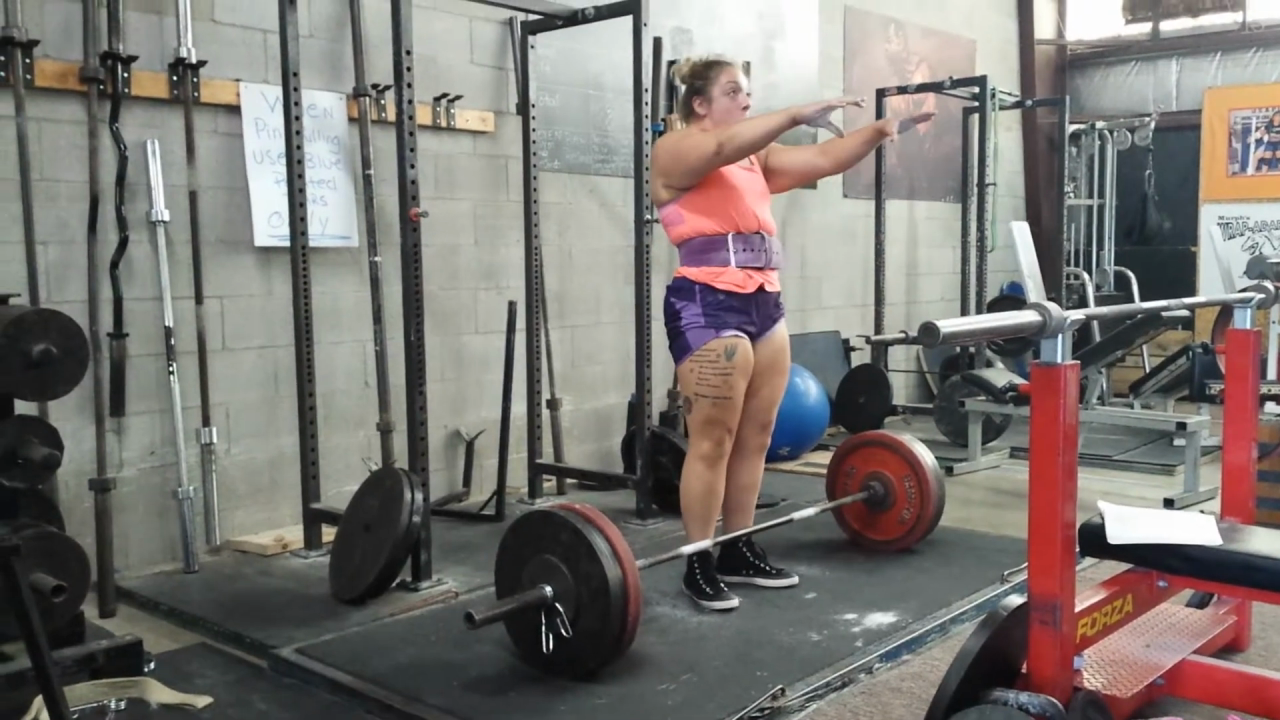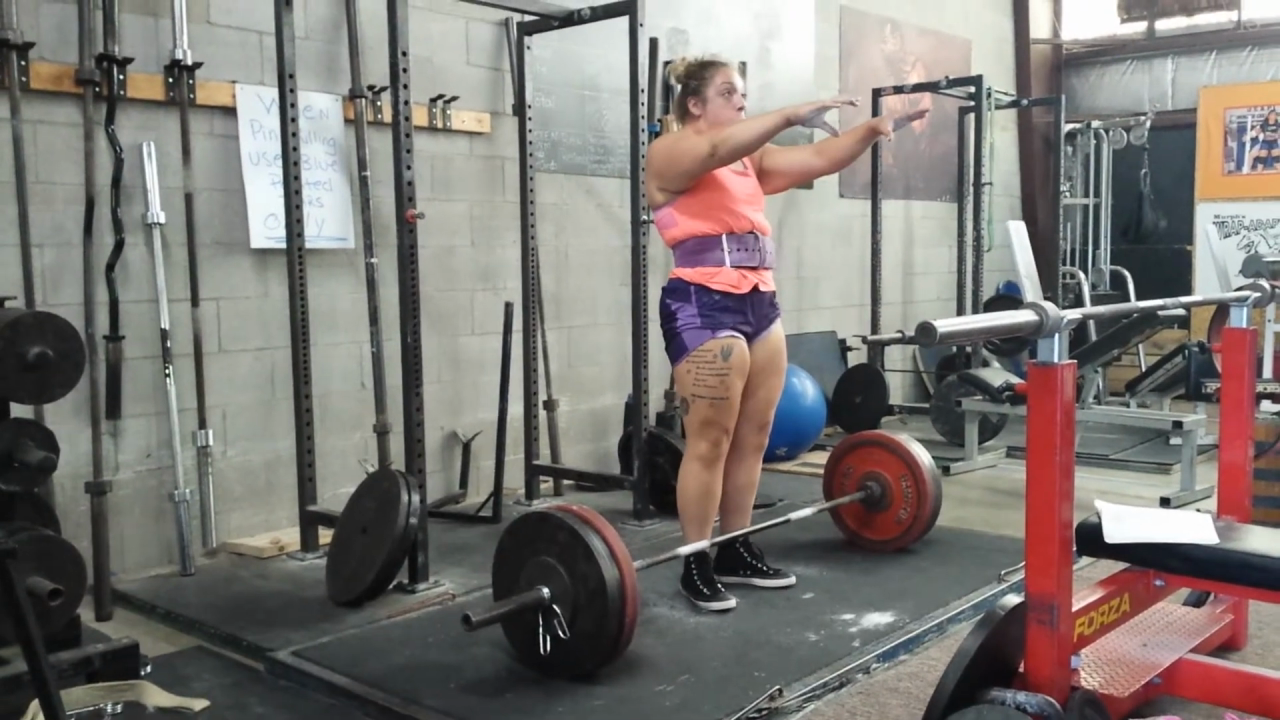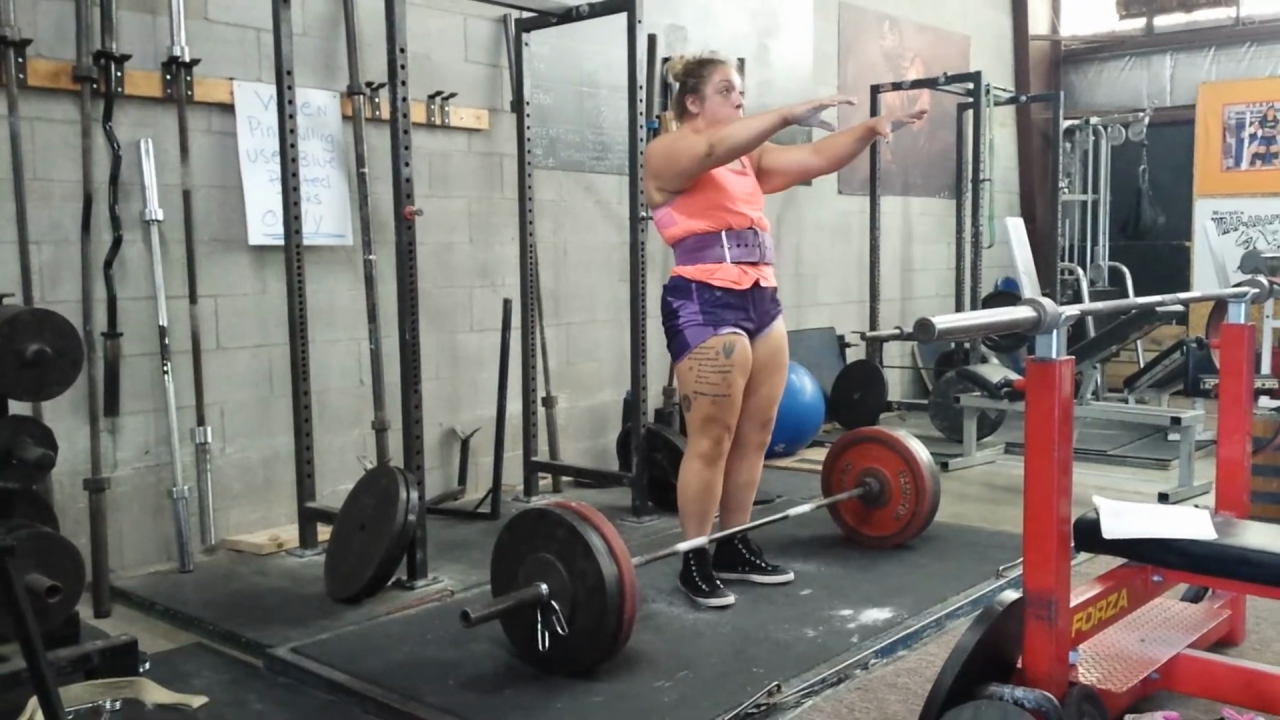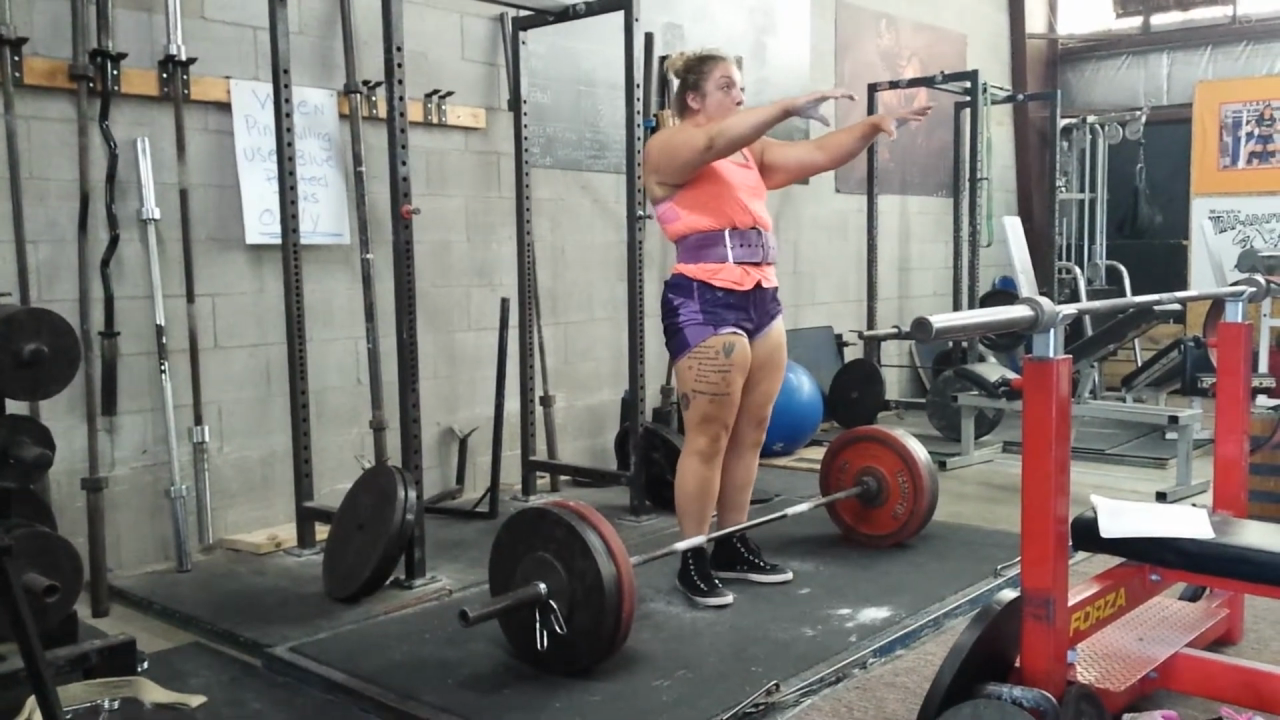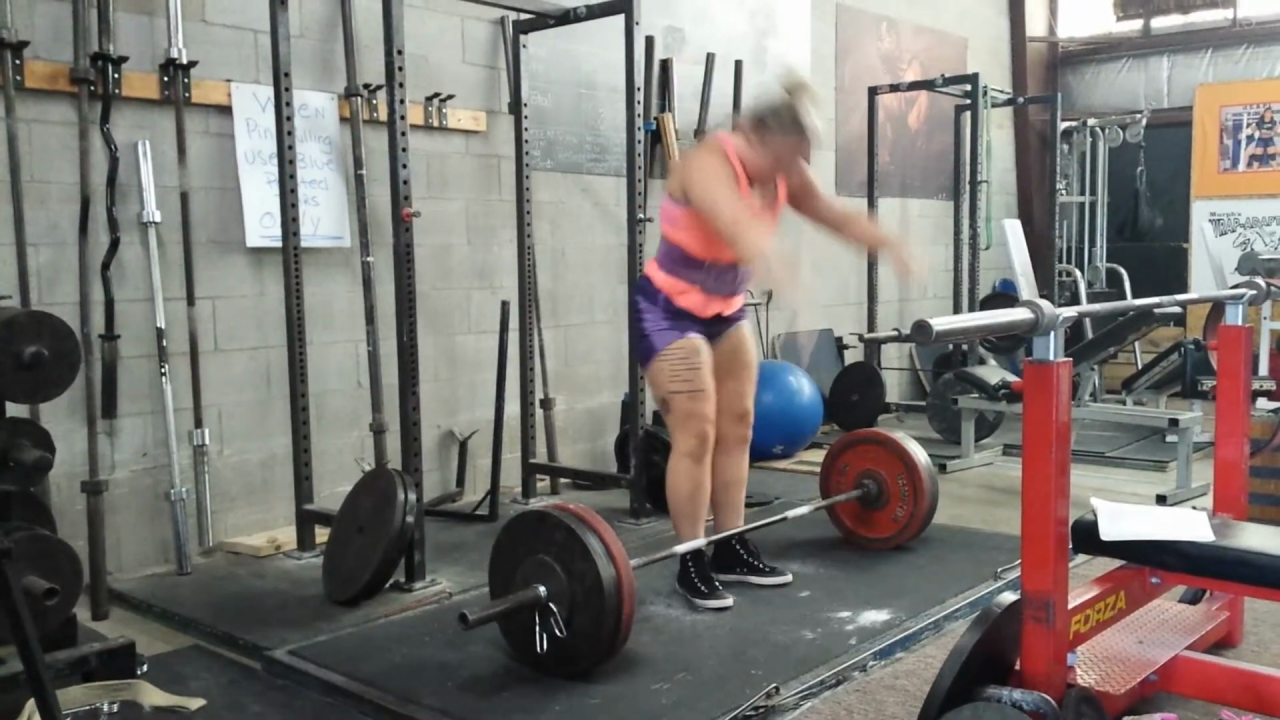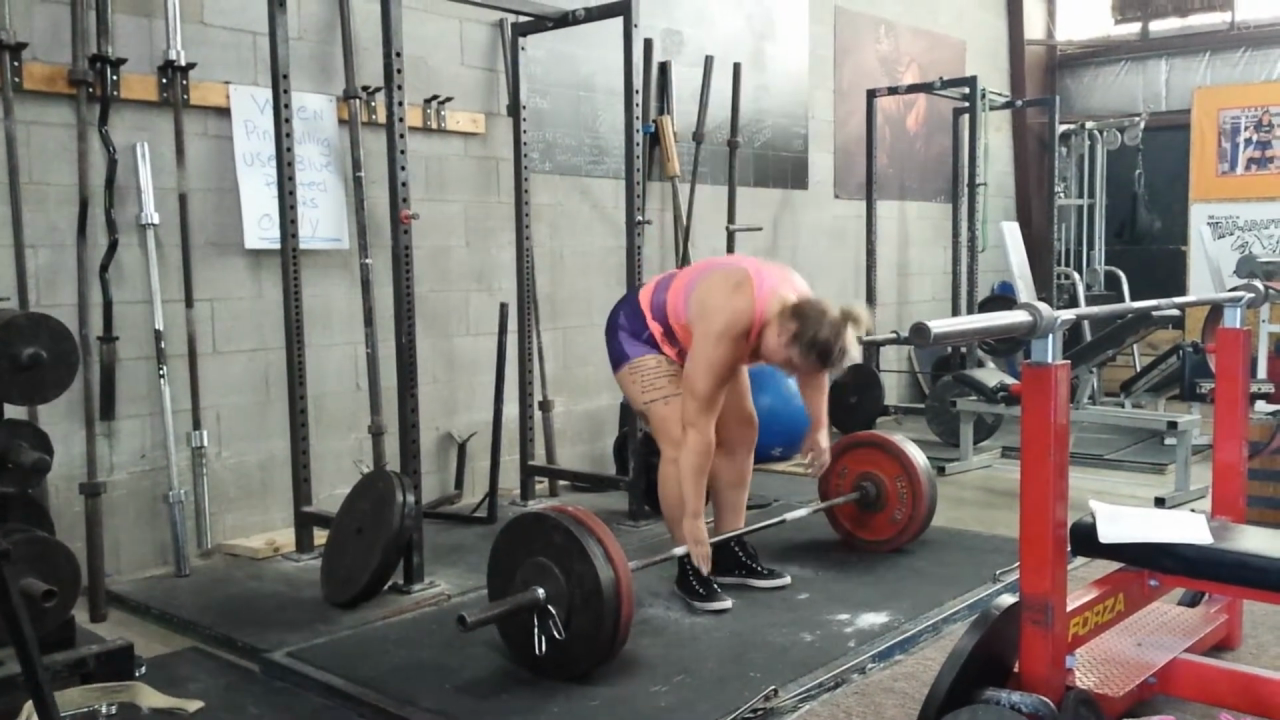
dt=0.3s
person 1, frame 1
left shoulder: (755, 158)
right shoulder: (674, 151)
left elbow: (823, 160)
right elbow: (725, 146)
left wrist: (877, 132)
right wrist: (797, 114)
left hip: (764, 304)
right hip: (708, 305)
left knee: (755, 437)
right knee: (712, 441)
left ankle: (739, 551)
right ankle: (698, 564)
person 1, frame 2
left shoulder: (749, 159)
right shoulder: (669, 152)
left elbow: (817, 159)
right elbow: (718, 148)
left wrist: (871, 130)
right wrist: (792, 114)
left hip: (759, 303)
right hip: (704, 305)
left knee: (752, 437)
right knee: (710, 441)
left ankle: (737, 551)
right ankle: (695, 565)
person 1, frame 3
left shoulder: (747, 156)
right shoulder: (667, 153)
left elbow: (815, 159)
right elbow: (714, 149)
left wrist: (870, 129)
right wrist: (789, 115)
left hip: (762, 300)
right hip: (704, 304)
left knee: (754, 435)
right knee: (711, 439)
left ankle: (735, 547)
right ankle: (694, 561)
person 1, frame 4
left shoulder: (750, 150)
right shoulder: (668, 148)
left elbow: (817, 156)
right elbow: (715, 140)
left wrist: (872, 126)
right wrist: (789, 105)
left hip: (761, 300)
right hip: (704, 303)
left knee: (750, 434)
right knee: (708, 437)
left ankle: (731, 545)
right ankle: (693, 561)
person 1, frame 5
left shoulder: (780, 171)
right shoulder: (708, 164)
left elbow: (835, 214)
right elbow: (734, 219)
left wrist: (887, 244)
right wrist: (767, 253)
left hip: (723, 308)
right hip: (669, 311)
left knee: (737, 428)
right knee: (695, 437)
left ankle: (732, 547)
right ankle: (693, 563)
person 1, frame 6
left shoulder: (800, 308)
right shoulder: (727, 323)
left elbow: (814, 370)
right elbow: (697, 426)
left wrist: (819, 429)
right wrist: (692, 519)
left hip: (692, 336)
right hip: (641, 331)
left knee: (743, 430)
right knee: (680, 442)
left ankle: (729, 552)
right ankle: (690, 568)
